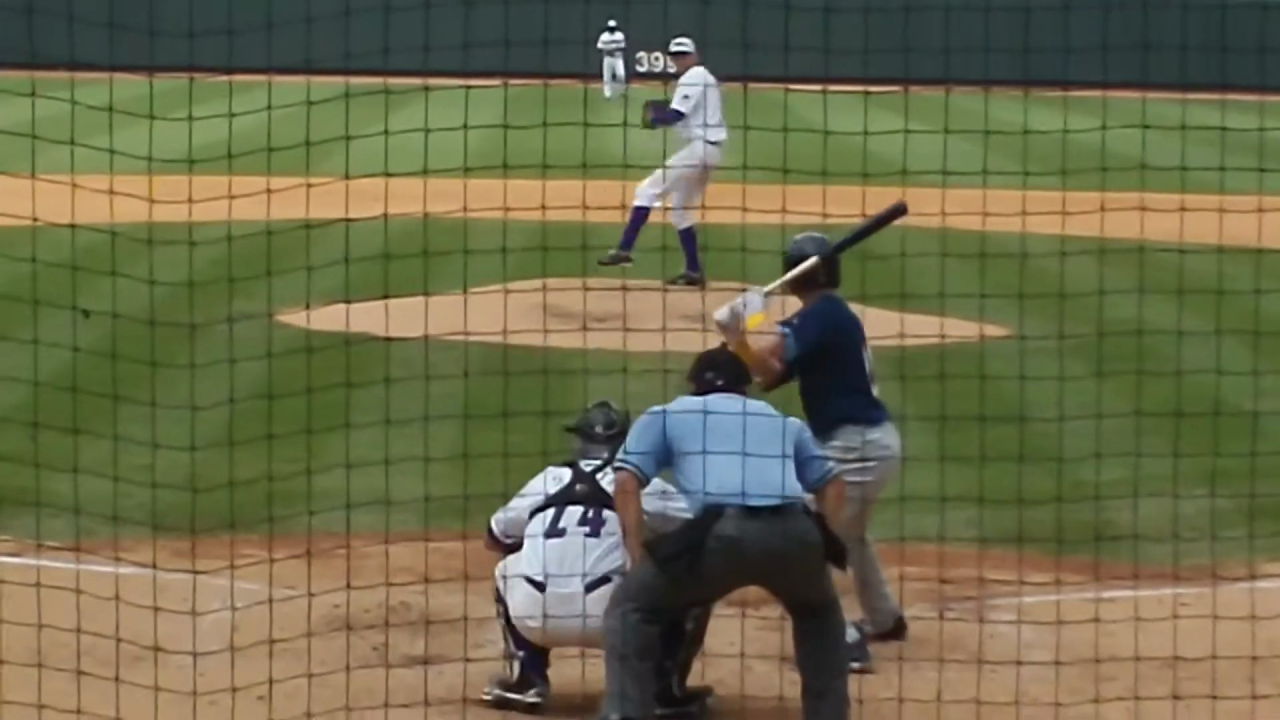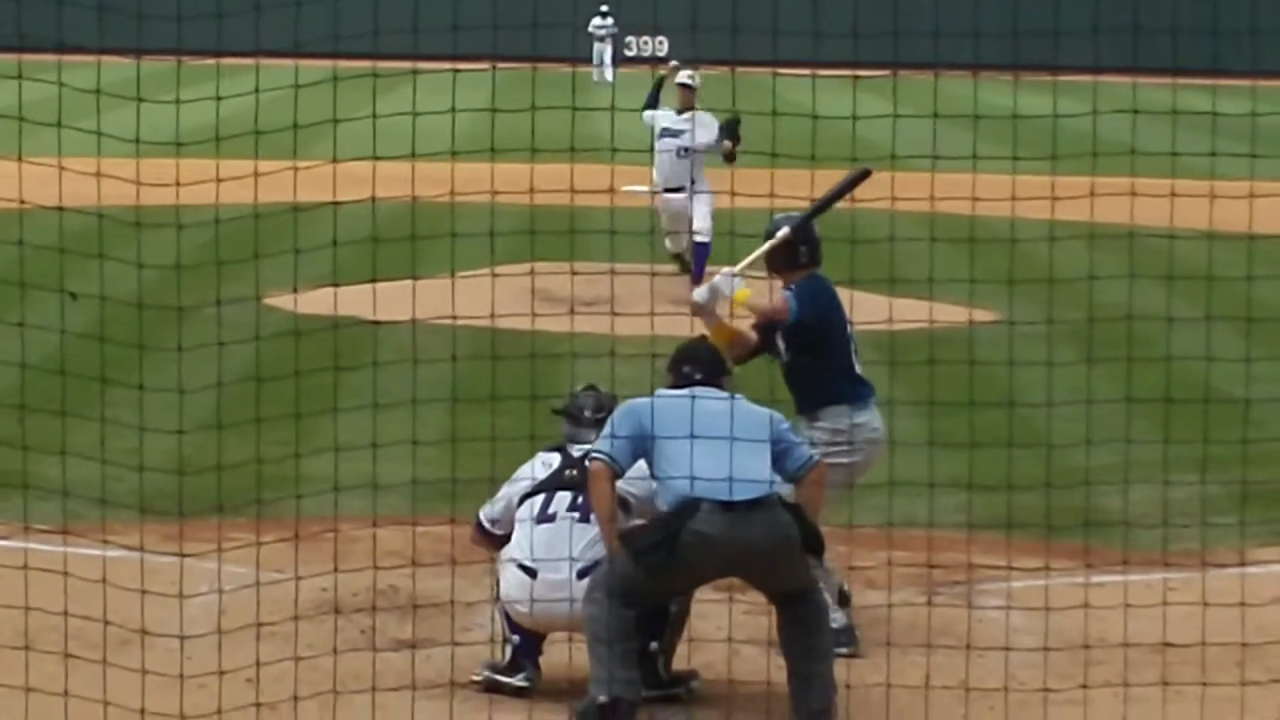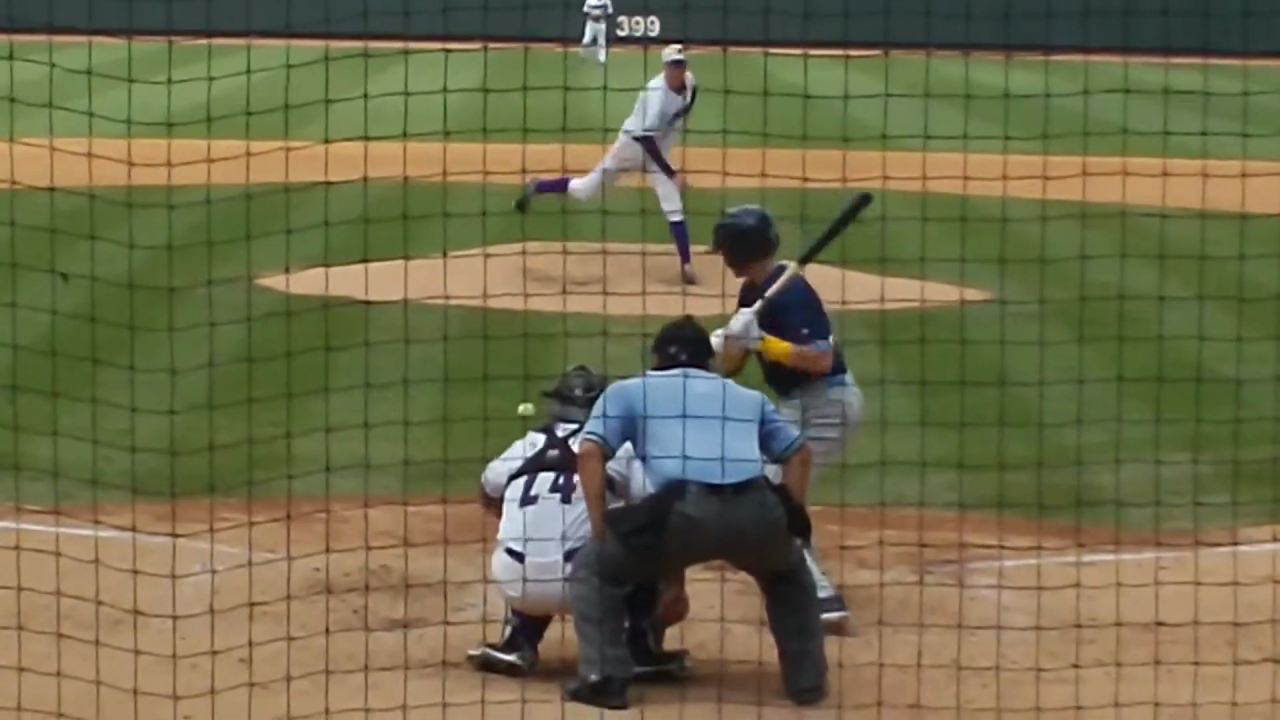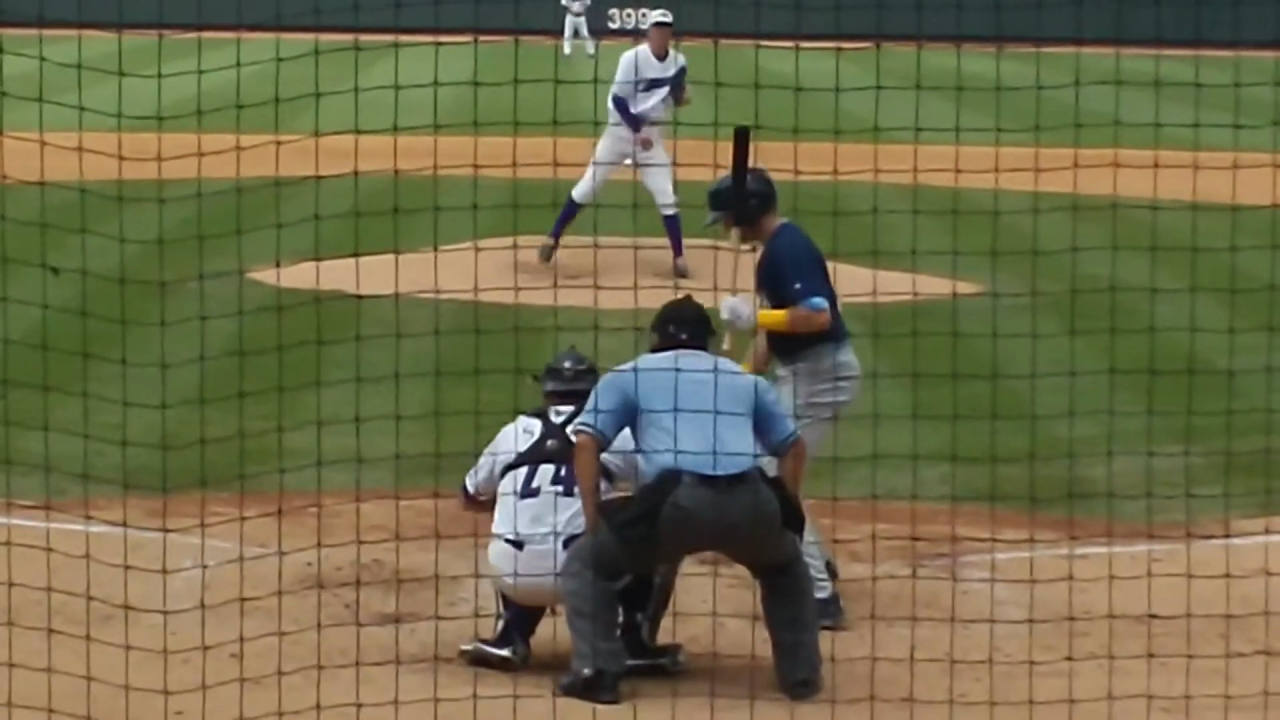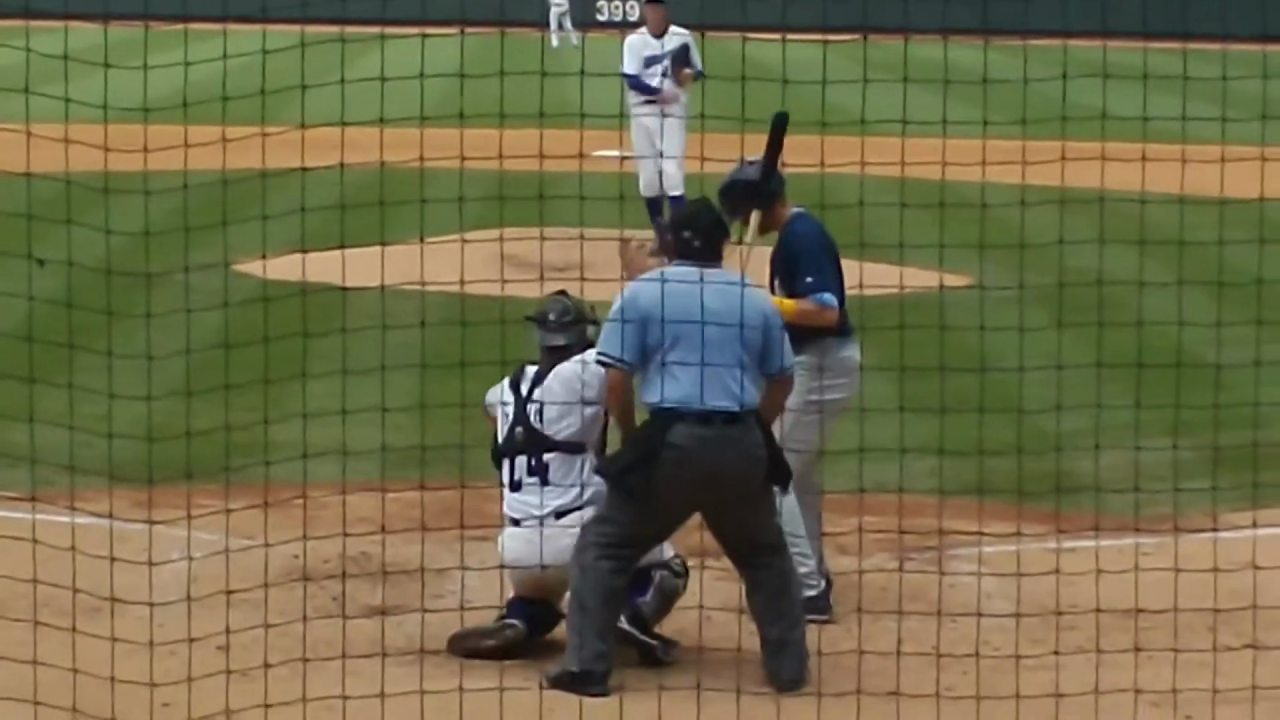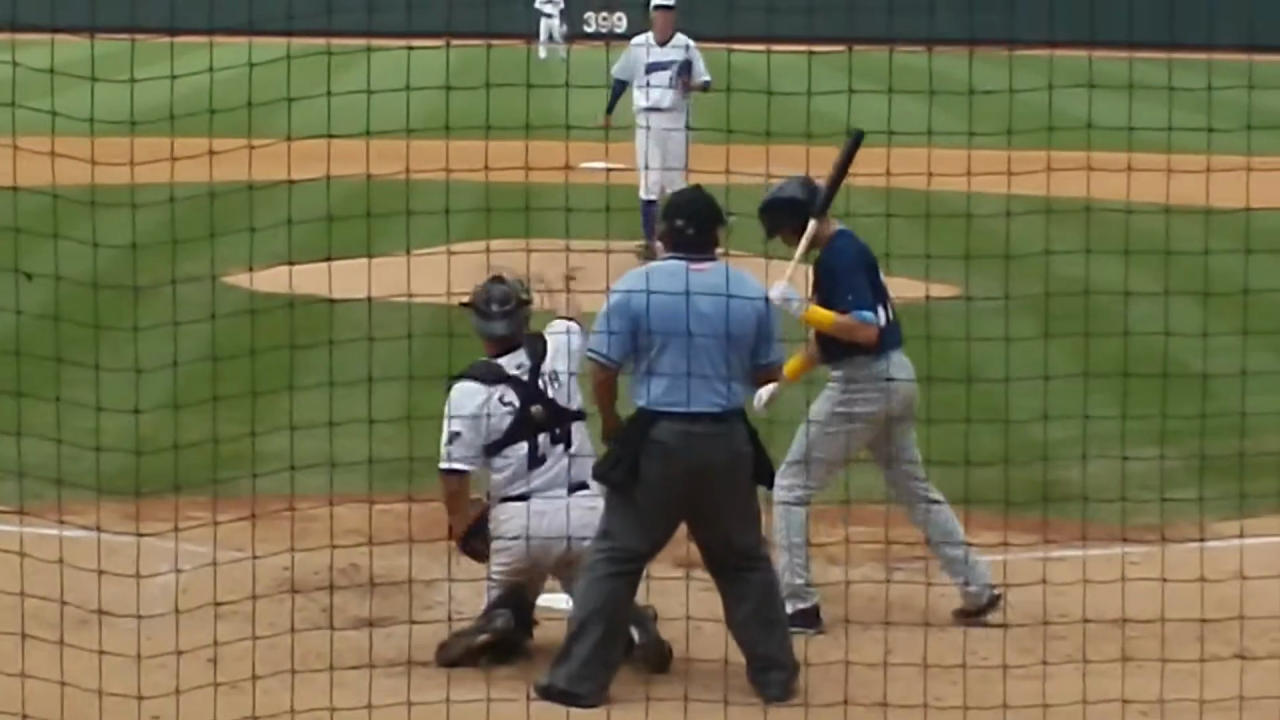
dt=0.5s
person 1, frame 1
left shoulder: (821, 314)
right shoulder: (834, 316)
left elbow: (772, 351)
right elbow: (769, 376)
right wrist: (735, 334)
left hip: (855, 447)
right hip: (871, 440)
right knee: (846, 532)
left ankle: (845, 645)
right ankle: (884, 619)
person 1, frame 2
left shoulder: (814, 290)
right shoulder: (795, 299)
left elbow: (776, 308)
right elbow: (740, 348)
left wrist: (734, 294)
right wrist: (709, 312)
left hip: (841, 427)
right hip: (822, 421)
left ankle: (834, 628)
right ankle: (826, 589)
person 1, frame 3
left shoulder: (790, 292)
right shoulder: (751, 292)
left elbow: (821, 360)
right elbow: (730, 366)
left wrist: (760, 342)
right wrist: (728, 340)
left hip: (822, 406)
right hip: (802, 403)
left ankle: (821, 598)
person 1, frame 4
left shoulder: (789, 247)
right shoulder: (770, 255)
left elbow: (818, 316)
left wrist: (752, 316)
right wrist: (744, 377)
left hip: (820, 372)
right hip: (799, 372)
right knee: (774, 473)
left ankle: (821, 598)
right ankle: (815, 565)
person 1, frame 5
left shoulder: (804, 238)
right shoulder: (791, 237)
left elbow: (826, 312)
left hip: (822, 365)
right hip: (812, 363)
right knee: (796, 470)
left ankle: (809, 594)
right ankle: (812, 574)
person 1, frame 6
left shoulder: (839, 257)
right shoulder: (844, 250)
left elbow: (863, 330)
right elbow: (825, 337)
left wrist: (800, 309)
right wrist: (779, 380)
left hip: (861, 384)
right hip: (895, 377)
left knee: (792, 487)
right knee: (915, 488)
left ankle: (799, 604)
right ankle: (979, 589)
person 2, frame 1
left shoulder: (663, 416)
right shoulder: (785, 421)
left elbow: (627, 483)
right elbow: (830, 487)
left wrist: (640, 562)
right wrist: (818, 550)
left hip: (723, 535)
right hip: (793, 534)
left knee: (631, 603)
right knee: (819, 612)
person 2, frame 2
left shoulder: (641, 409)
right shoulder: (761, 414)
left elbow: (599, 471)
right elbow: (813, 473)
left wrist: (615, 550)
right wrist: (798, 539)
left hip: (699, 529)
right hip: (770, 528)
left knee: (608, 590)
right knee: (801, 596)
person 2, frame 3
left shoulder: (628, 390)
right shoulder: (748, 396)
left elbow: (590, 452)
right elbow: (798, 454)
left wrist: (601, 532)
right wrist: (786, 521)
left hip: (686, 511)
right hip: (756, 513)
left knee: (593, 569)
right knee: (789, 574)
left ankle: (604, 678)
right ankle: (807, 679)
person 2, frame 4
left shoulder: (630, 373)
right shoulder: (745, 377)
left elbow: (587, 443)
right elbow: (793, 449)
left wrist: (593, 521)
right wrist: (781, 515)
left hip: (679, 501)
right hip: (749, 502)
left knee: (586, 562)
right knee: (786, 566)
left ankle: (596, 673)
right ankle: (801, 675)
person 2, frame 5
left shoulder: (640, 293)
right shoulder: (759, 300)
left elbow: (617, 380)
right elbow: (780, 382)
left wrist: (630, 439)
left hip: (672, 442)
right hip: (741, 443)
left knee: (601, 548)
right knee: (766, 556)
left ankle: (585, 666)
right ankle: (788, 665)
person 2, frame 6
left shoulder: (634, 286)
right shoulder: (752, 292)
left elbow: (603, 370)
right elbow: (767, 372)
left wrist: (609, 420)
left hip: (658, 440)
right hip: (728, 441)
left knee: (615, 558)
right knee: (744, 561)
left ankle: (578, 679)
right ankle: (776, 676)
person 3, frame 1
left shoulder: (546, 479)
left elbow: (495, 539)
left hip: (533, 614)
right hip: (604, 613)
left knee: (509, 574)
left ankle: (527, 681)
right ankle: (666, 688)
person 3, frame 2
left shoulder: (534, 467)
right shoulder: (633, 468)
left elbow: (482, 536)
left hip: (524, 601)
left ankle: (518, 665)
right ankle: (651, 673)
person 3, frame 3
left shoulder: (522, 447)
right shoulder: (620, 447)
left elbow: (488, 495)
left hip: (514, 584)
left ankle: (517, 644)
right ankle: (643, 651)
person 3, frame 4
left shoulder: (514, 431)
right shoulder: (615, 429)
left elbow: (472, 498)
left hip: (513, 572)
left ankle: (508, 640)
right ankle: (635, 645)
person 3, frame 5
left shoulder: (508, 387)
right shoulder: (582, 372)
left elbow: (491, 405)
left hip: (519, 549)
right hip: (580, 536)
left knee: (536, 604)
right knee: (670, 568)
left ankle: (514, 624)
right ankle: (635, 616)
person 3, frame 6
left shoulder: (468, 390)
right shoulder: (561, 345)
left elbow: (454, 478)
right elbow: (569, 317)
left wrist: (459, 526)
right wrist: (560, 293)
left hip: (515, 521)
right hip: (585, 513)
left knee: (508, 613)
left ankle: (497, 624)
right ankle: (629, 624)
person 4, frame 1
left shoulder: (692, 78)
right shoulder: (706, 79)
left elbow: (675, 115)
left wrist: (654, 119)
right wrist: (662, 116)
left hip: (699, 149)
right hip: (709, 152)
left knee: (647, 191)
right knee: (680, 212)
left ankle: (624, 248)
right ankle: (693, 271)
person 4, frame 2
left shoulder: (707, 121)
right shoulder: (661, 117)
left elbow: (729, 157)
right elbow: (646, 112)
left wrist: (731, 145)
right wrist: (661, 78)
left hip: (695, 191)
right hip: (667, 192)
left knee: (702, 230)
right knee: (675, 237)
left ankle: (698, 284)
right ankle: (679, 253)
person 4, frame 3
left shoulder: (689, 81)
right shoulder: (656, 93)
right elbow: (647, 141)
left wrist: (682, 116)
right wrist: (671, 173)
left hip: (659, 149)
right hip: (632, 145)
left knee: (673, 207)
right knee: (585, 189)
left ankle: (686, 263)
right ankle: (537, 187)
person 4, frame 4
left shoulder: (679, 62)
right shoulder: (633, 57)
left elbow: (675, 95)
right elbow: (617, 99)
left wrist: (681, 98)
right wrist: (638, 129)
left hip: (652, 134)
right hip: (621, 130)
left knee: (666, 197)
right knee: (586, 188)
left ankle: (678, 257)
right ankle: (554, 237)
person 4, frame 5
left shoulder: (683, 37)
right shoulder: (634, 40)
left elbow: (698, 72)
right elbow: (631, 81)
left wrist: (690, 75)
right wrist: (659, 93)
left hip: (672, 114)
right hip: (641, 114)
left knee: (672, 177)
right knee: (647, 182)
right ankle: (661, 236)
person 4, frame 6
left shoulder: (686, 46)
right shoulder: (637, 44)
left elbow: (705, 83)
right elbow: (621, 80)
left wrist: (695, 85)
right wrist: (609, 111)
left hip: (675, 119)
right hip: (645, 118)
left knee: (675, 181)
right knee: (649, 183)
right ankle: (650, 242)
